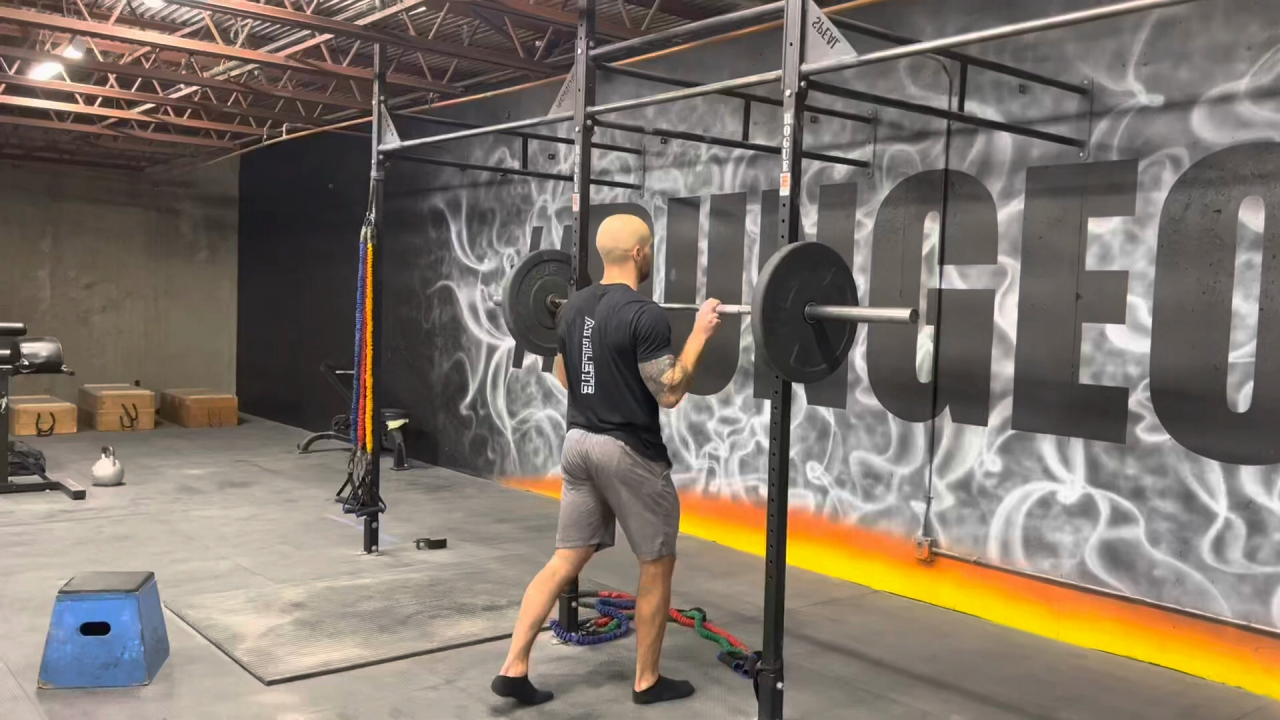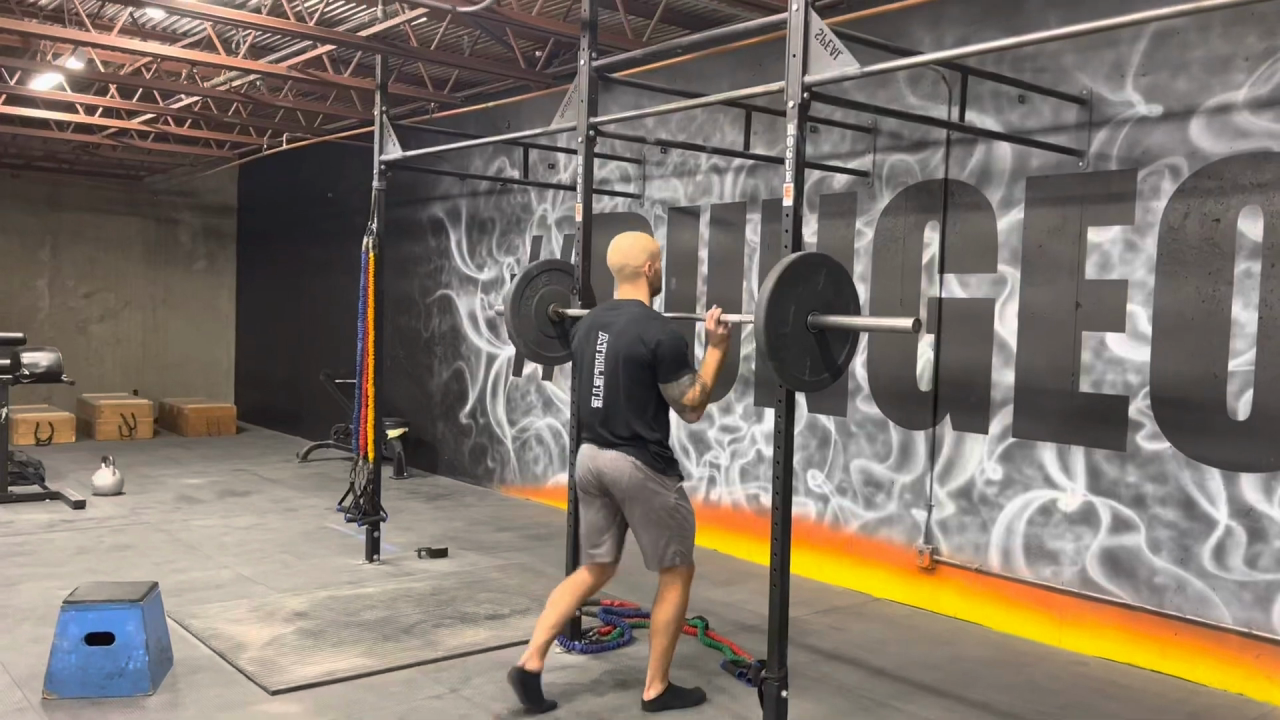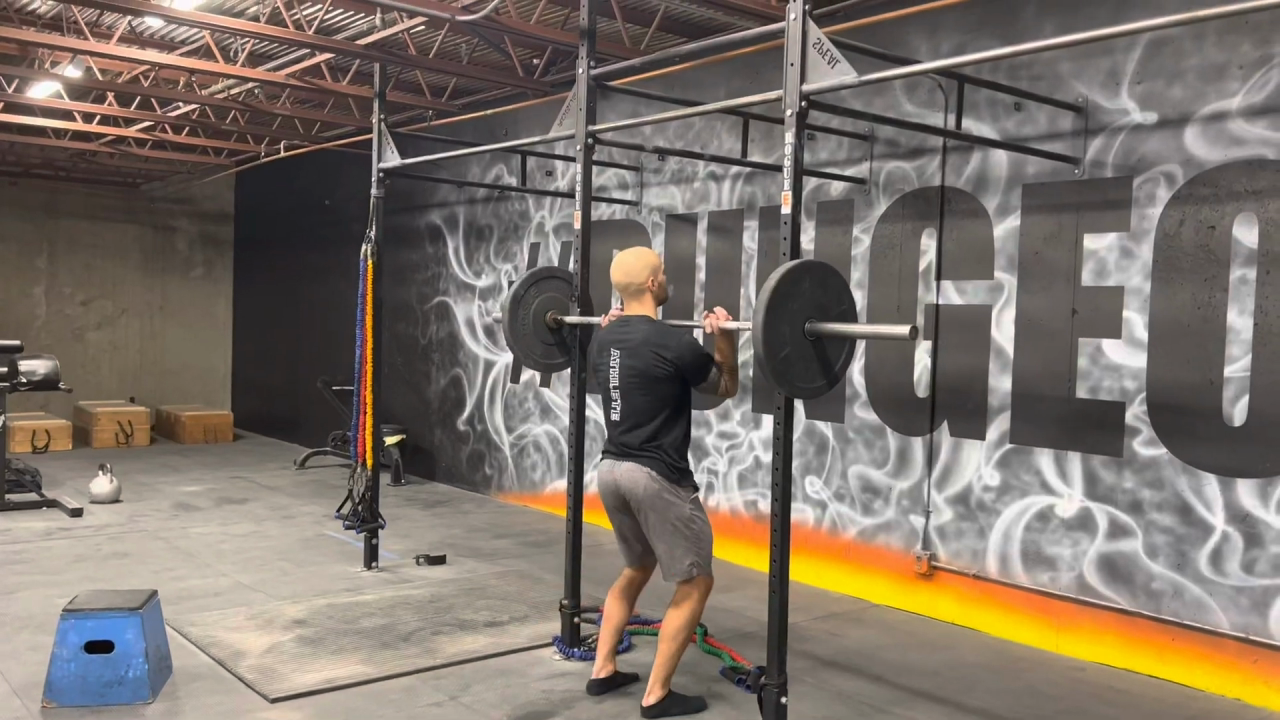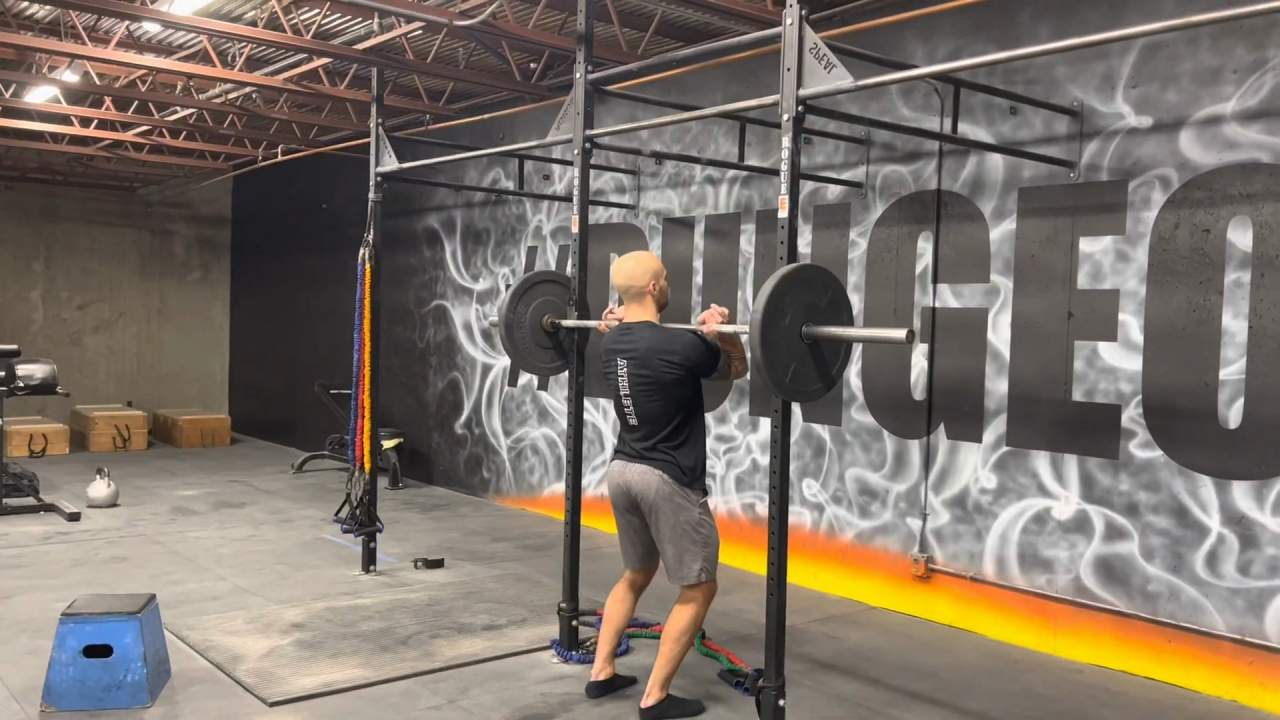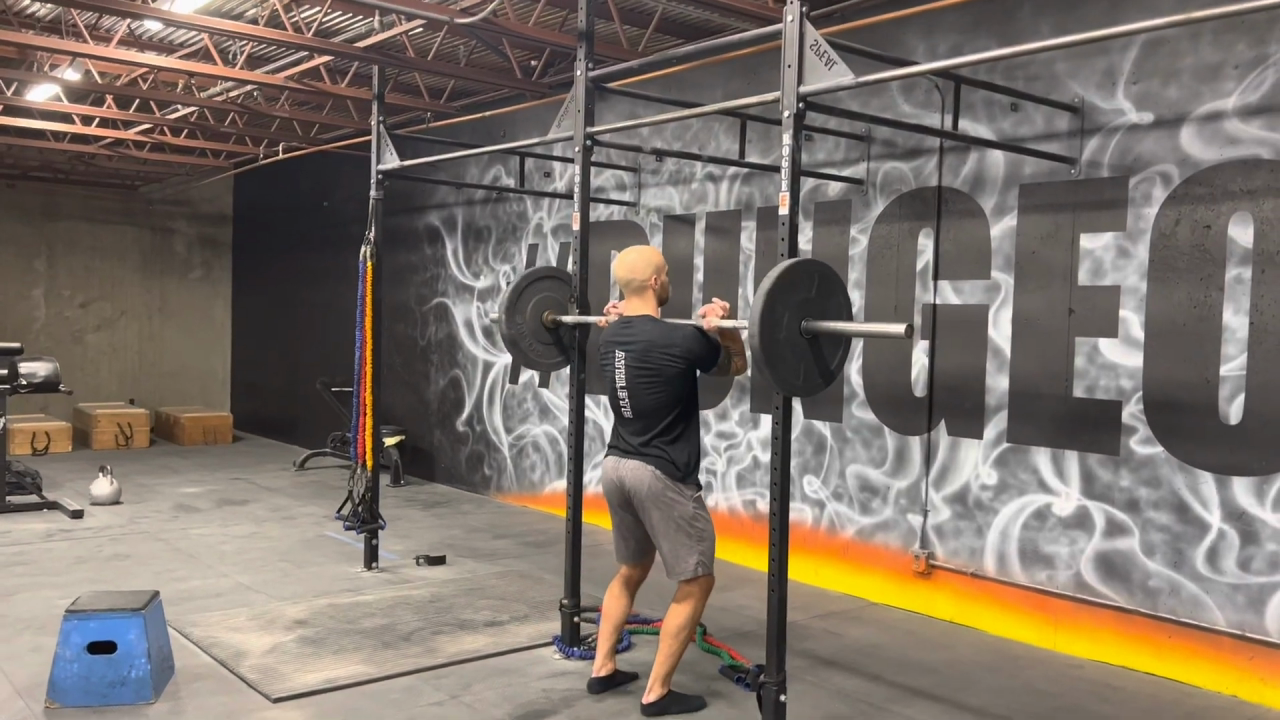
dt=0.4s
person 1, frame 1
left shoulder: (574, 306)
right shoulder: (644, 315)
right elbow: (668, 393)
right wrist: (700, 333)
left hip: (579, 443)
right hip: (630, 452)
left knee: (567, 558)
right knee: (656, 564)
left ankle: (514, 668)
right ankle: (647, 680)
person 1, frame 2
left shoulder: (587, 323)
right shoulder: (661, 333)
right elbow: (691, 408)
right wrist: (715, 347)
left hip: (590, 458)
right hip: (641, 465)
left knee: (593, 570)
right knee: (677, 573)
left ankle: (531, 662)
right ankle: (656, 688)
person 1, frame 3
left shoulder: (603, 338)
right shoulder: (674, 344)
right elbow: (726, 389)
right wrist: (724, 341)
left hip: (611, 469)
right hip: (657, 477)
left knee: (638, 568)
right knee: (695, 582)
left ankle: (603, 670)
person 1, frame 4
left shoulder: (612, 343)
right shoulder: (680, 345)
right elbow: (737, 368)
right wrist: (720, 334)
left hip: (622, 471)
right hip: (668, 481)
left knee: (635, 575)
right knee: (698, 588)
left ankle: (601, 672)
person 1, frame 5
left shoulder: (611, 336)
right shoulder: (680, 339)
right elbow: (736, 366)
right wrist: (722, 328)
left hip: (616, 467)
right hip: (662, 476)
left knee: (631, 571)
right knee: (695, 583)
left ankle: (603, 668)
